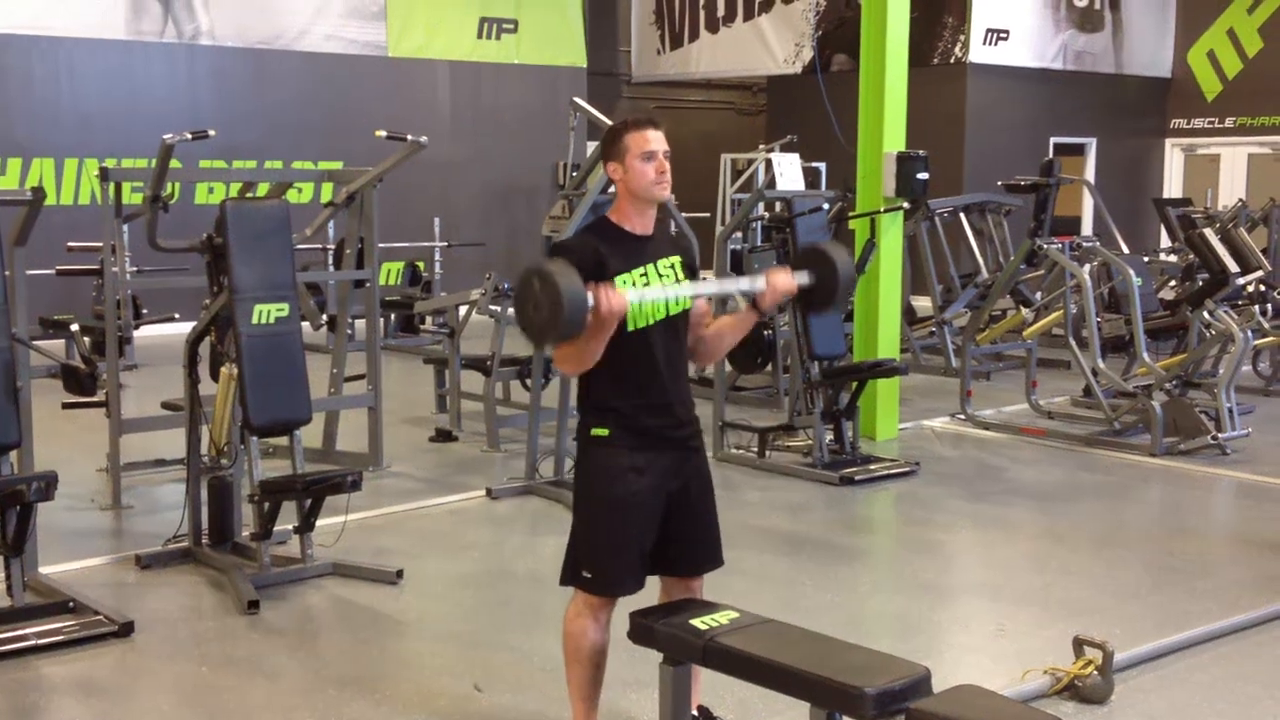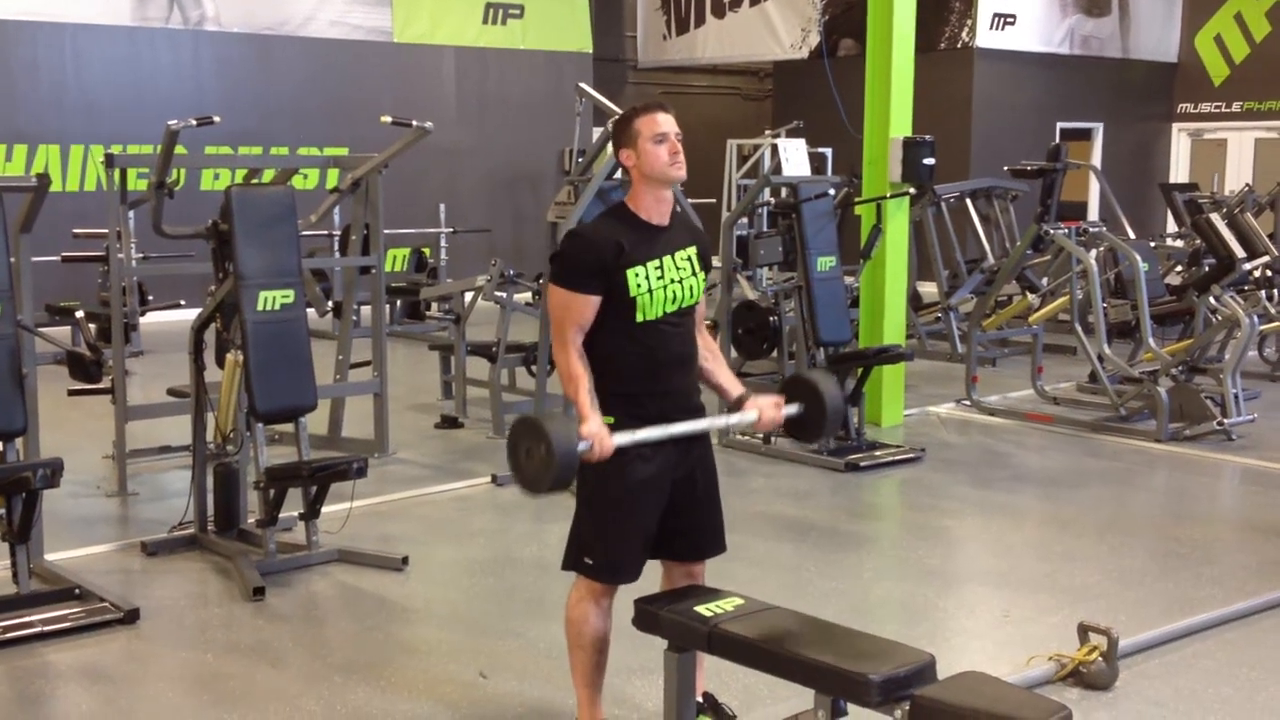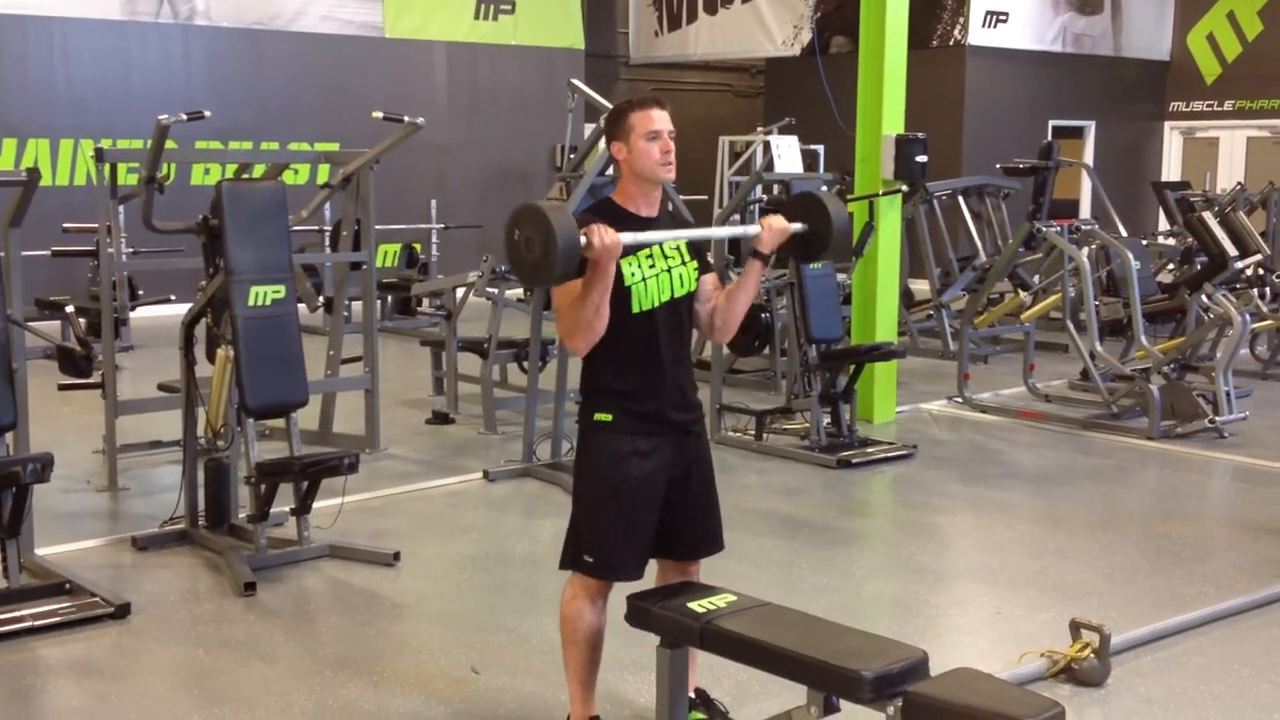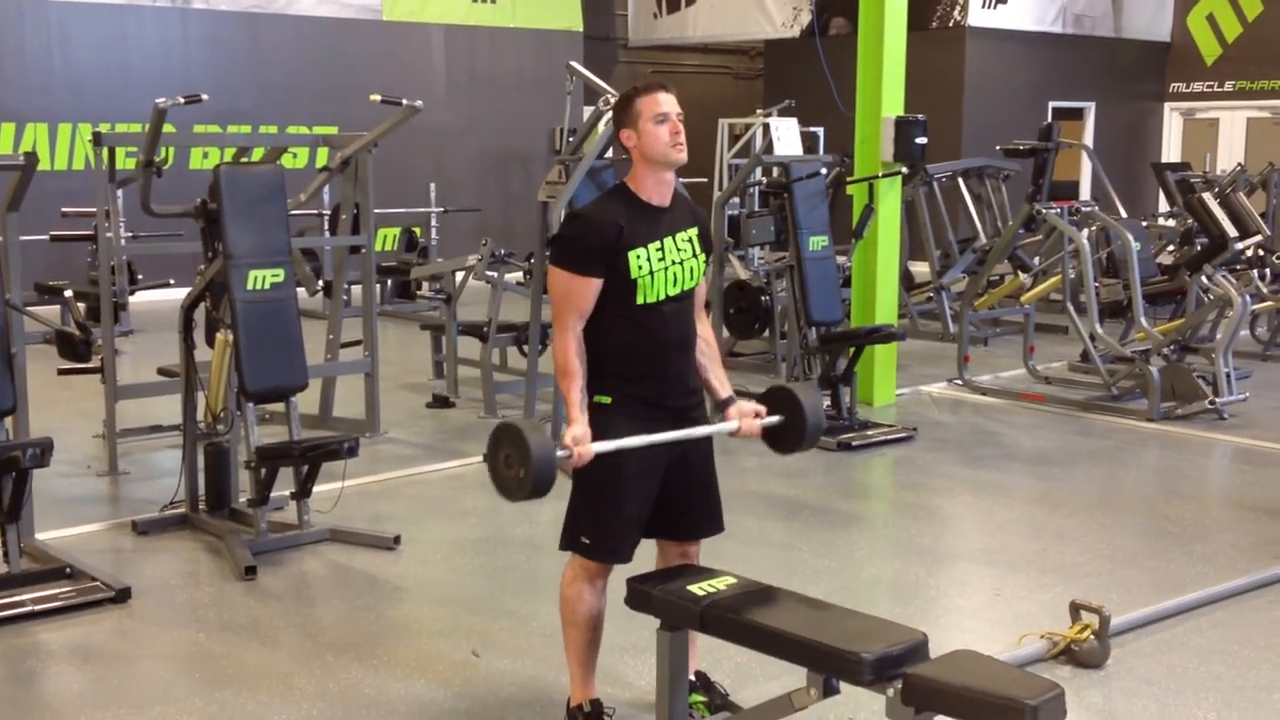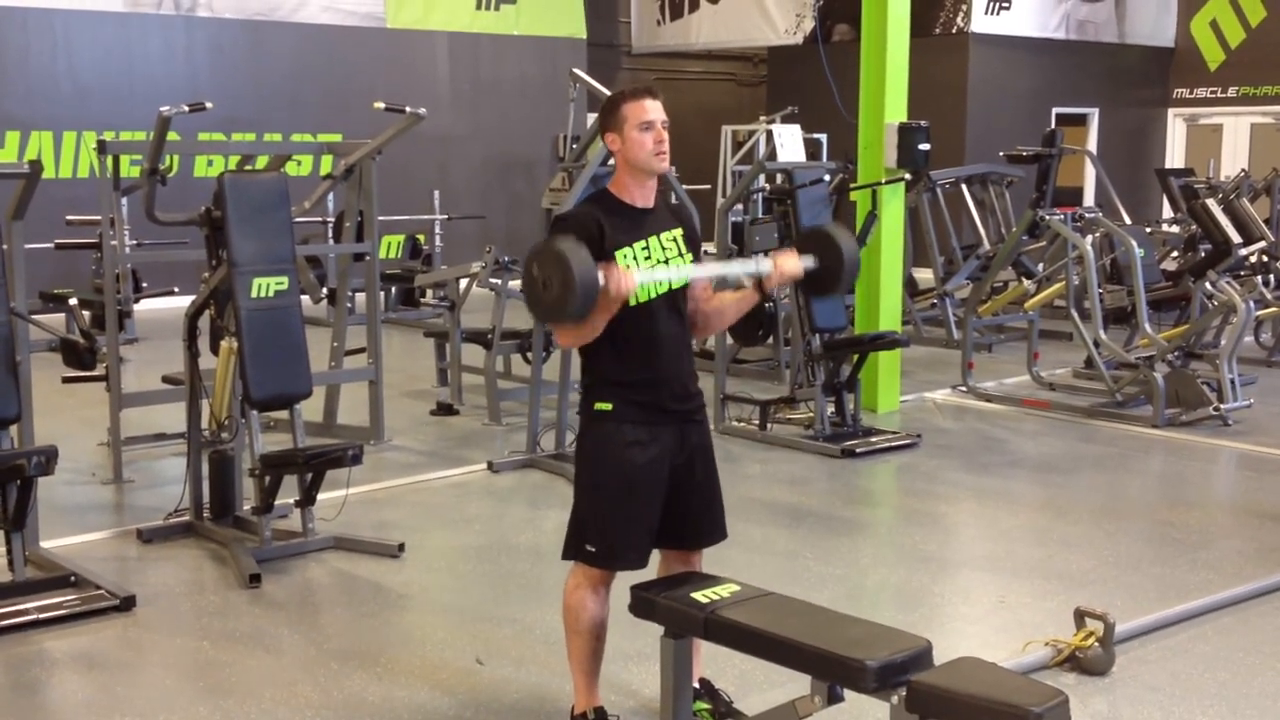
dt=1s
person 1, frame 1
left shoulder: (678, 248)
right shoulder: (584, 255)
left elbow: (702, 347)
right elbow: (570, 362)
left wrist: (757, 305)
right wrist: (605, 317)
left hip: (681, 440)
right hip: (615, 448)
left knee: (686, 580)
right knee: (597, 592)
person 1, frame 2
left shoulder: (691, 237)
right shoulder: (594, 243)
right elbow: (567, 341)
left wrist: (742, 397)
right wrist: (589, 417)
left hip: (687, 431)
right hip: (623, 437)
left knee: (689, 565)
right knee: (599, 578)
person 1, frame 3
left shoulder: (683, 230)
right shoulder: (590, 231)
left elbow: (718, 327)
right elbow: (578, 339)
left wrist: (759, 257)
right wrist: (603, 264)
left hip: (683, 423)
right hip: (617, 431)
left knee: (685, 562)
right knee: (596, 574)
person 1, frame 4
left shoulder: (692, 218)
right shoulder: (597, 225)
right elbow: (568, 328)
left wrist: (727, 398)
right wrist: (577, 418)
left hip: (684, 412)
right hip: (618, 418)
left knee: (685, 544)
right knee: (594, 558)
person 1, frame 5
left shoulder: (678, 219)
right shoulder: (585, 227)
left elbow: (699, 317)
right elbow: (566, 331)
left wrist: (762, 284)
right wrist: (605, 295)
left hip: (684, 412)
right hip: (618, 420)
left knee: (685, 552)
right knee: (596, 565)
